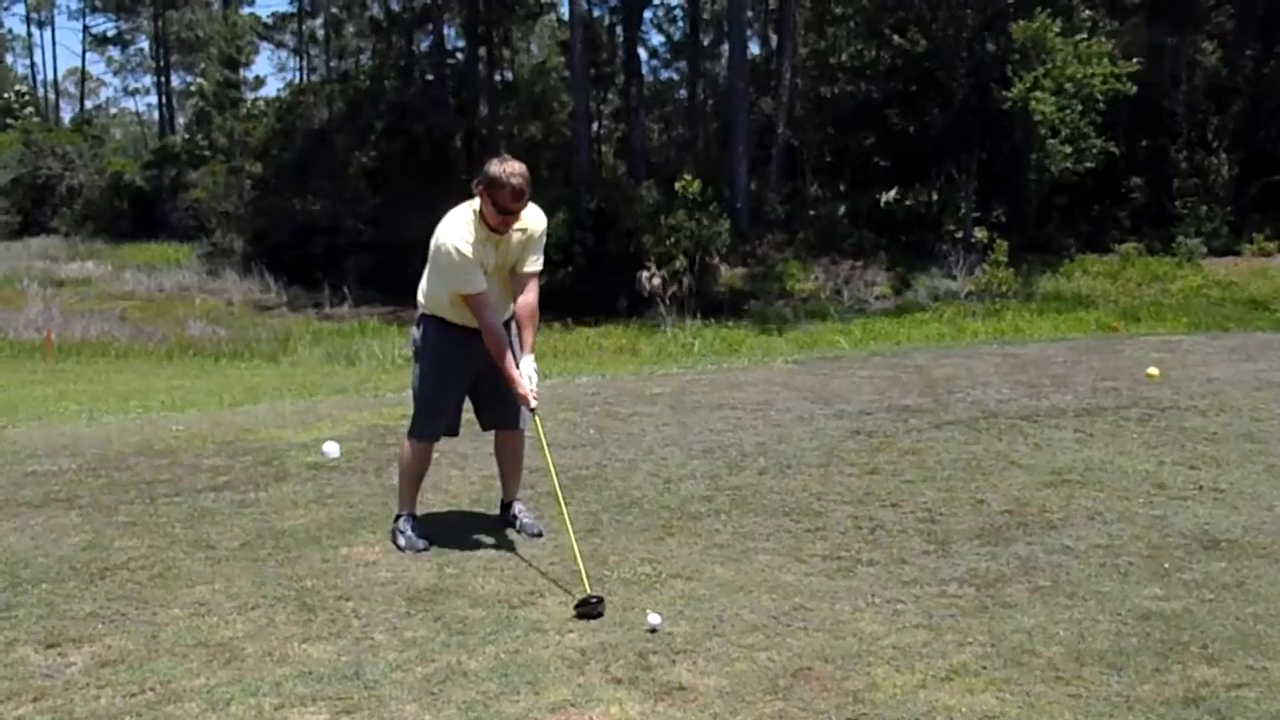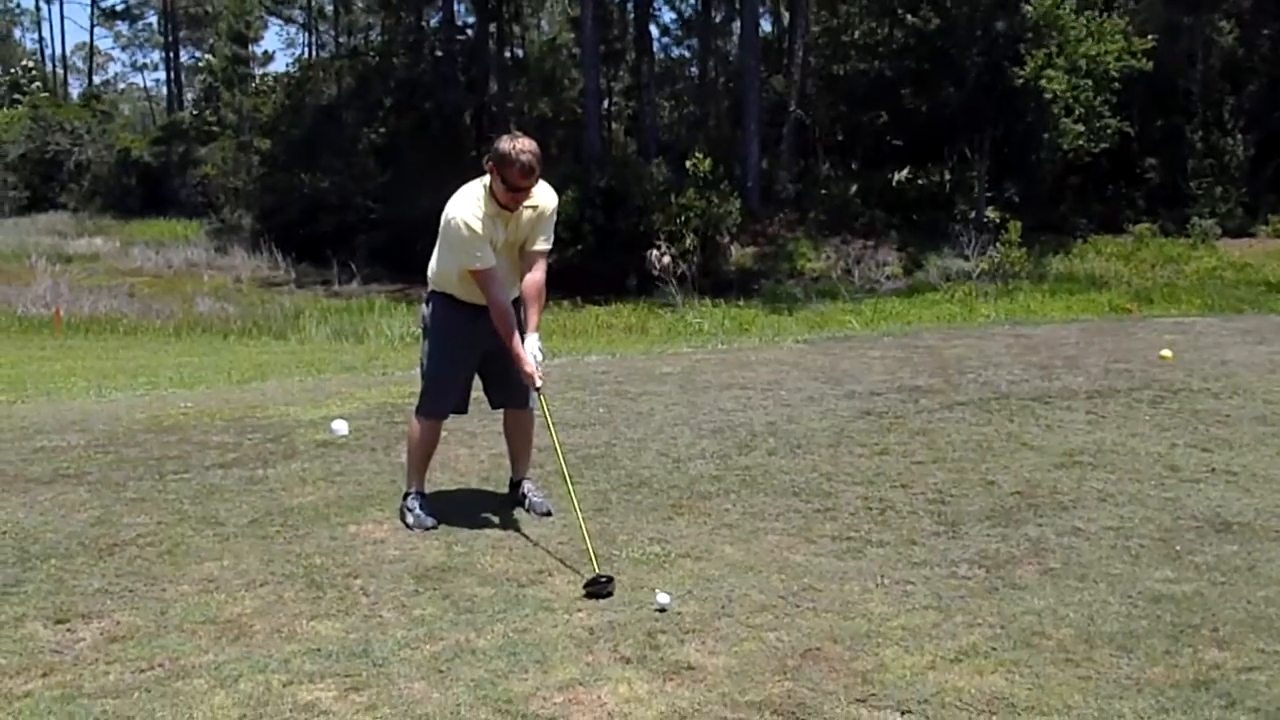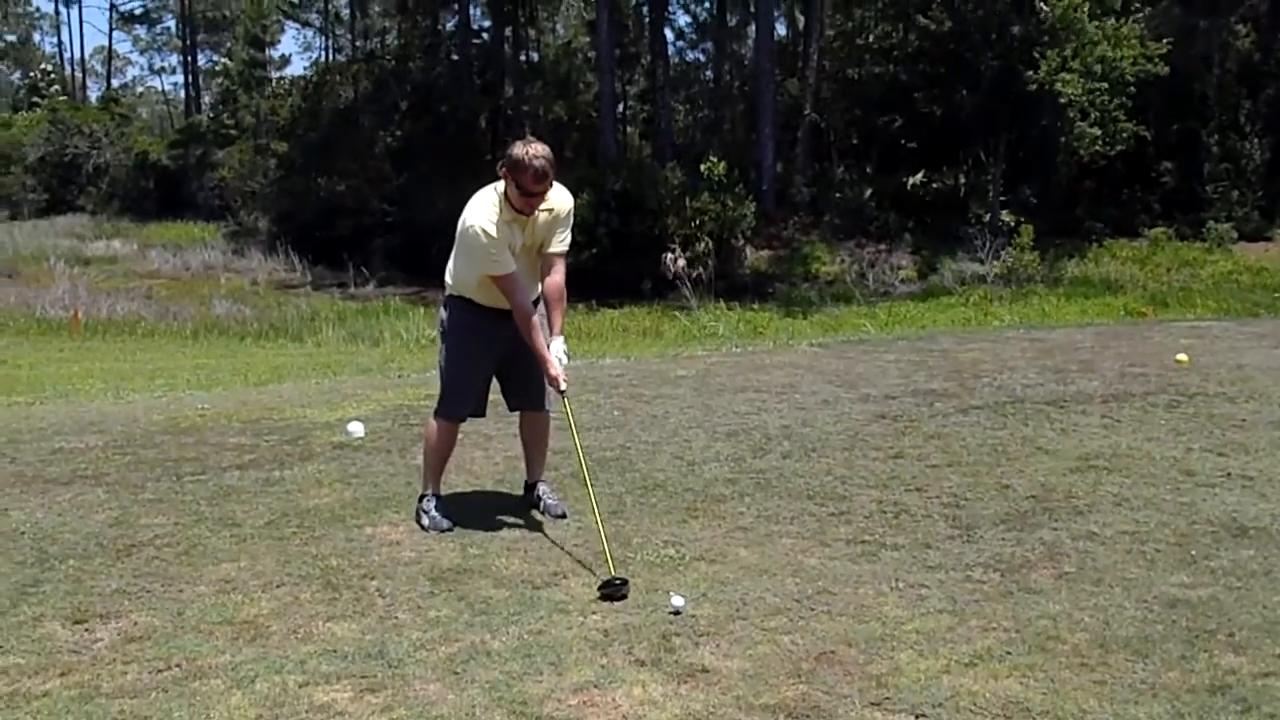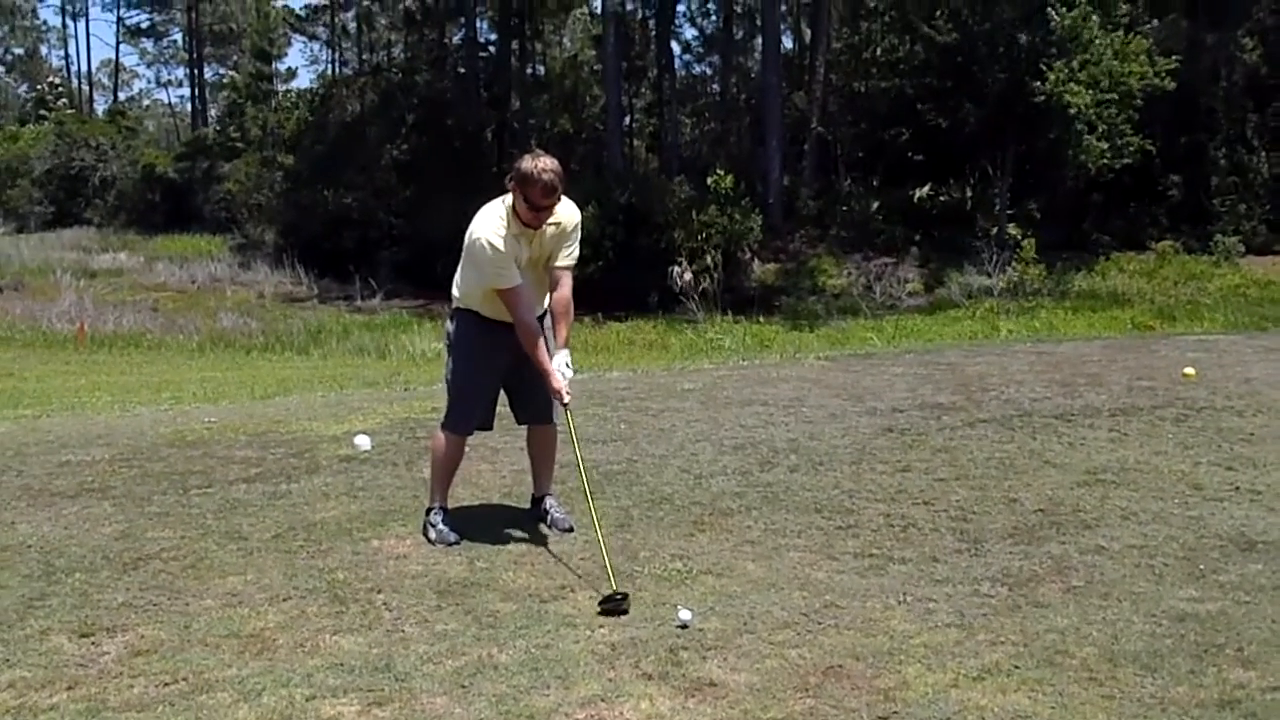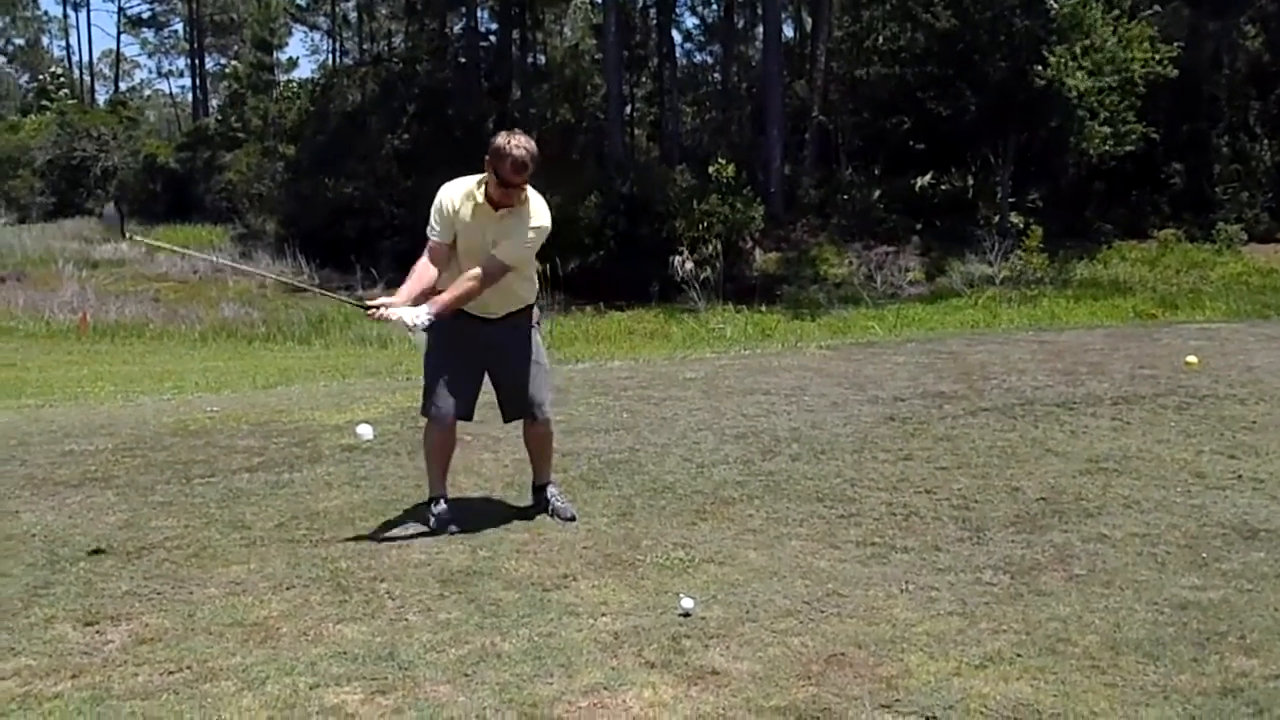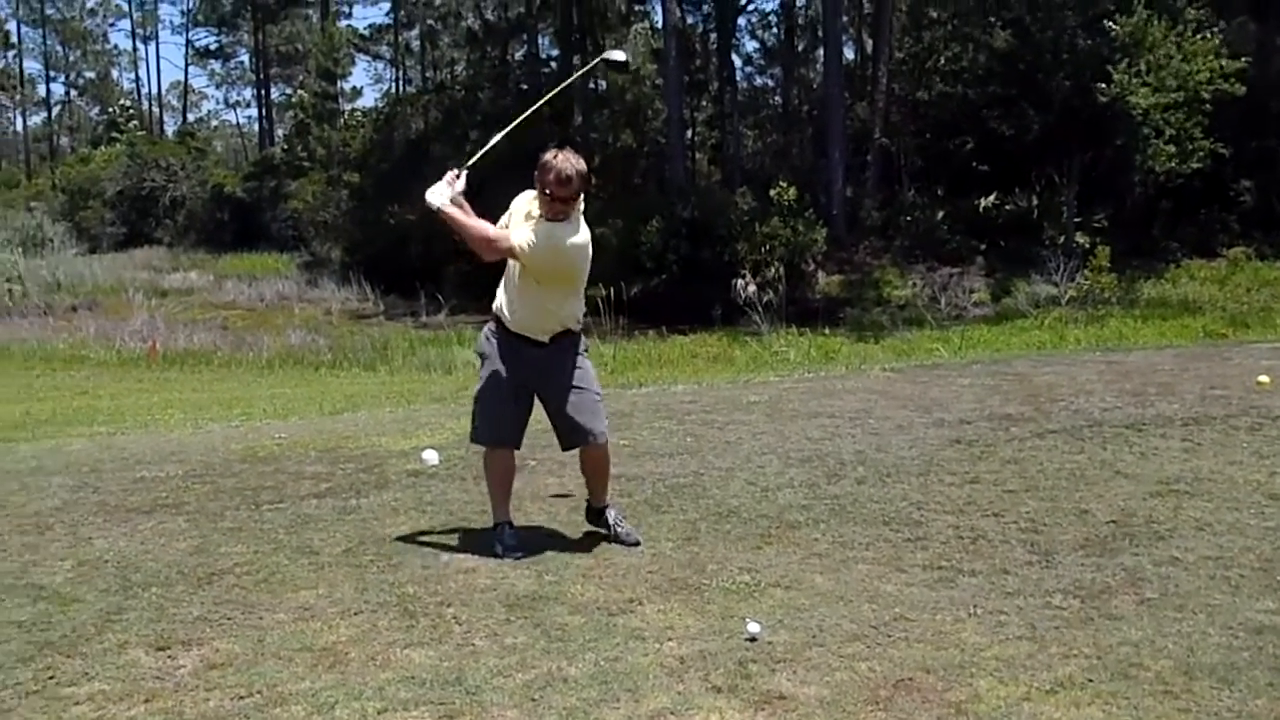
dt=0.4s
person 1, frame 1
left shoulder: (533, 222)
right shoulder: (455, 238)
left elbow: (526, 291)
right elbow: (485, 316)
left wrist: (527, 357)
right wrist: (513, 378)
left hip: (498, 327)
right hip: (445, 329)
left knee: (511, 419)
right knee: (426, 427)
left ankle: (511, 504)
right ankle: (405, 516)
person 1, frame 2
left shoulder: (544, 200)
right shoulder: (464, 213)
left elbow: (534, 270)
right elbow: (492, 292)
left wrist: (531, 336)
right wrist: (518, 356)
left hip: (507, 305)
right hip: (454, 306)
left knee: (521, 398)
right knee: (434, 405)
left ankle: (520, 482)
right ankle: (414, 494)
person 1, frame 3
left shoulder: (560, 202)
right shoulder: (481, 220)
left elbow: (553, 272)
right elbow: (516, 295)
left wrist: (556, 338)
right wrist: (544, 359)
left hip: (523, 308)
right hip: (472, 311)
left knee: (536, 400)
right knee: (452, 407)
left ankle: (535, 484)
right ankle: (429, 496)
person 1, frame 4
left shoulder: (568, 216)
right shoulder: (488, 233)
left elbow: (560, 286)
right elbow: (519, 311)
left wrist: (561, 352)
right wrist: (547, 372)
left hip: (532, 322)
right hip: (478, 323)
left knee: (544, 413)
right knee: (459, 420)
left ankle: (542, 498)
right ankle: (436, 509)
person 1, frame 5
left shoulder: (536, 218)
right shoulder: (453, 196)
left elbow: (481, 277)
right elbow: (433, 260)
left wrist: (425, 313)
right wrist: (400, 300)
left hip: (514, 317)
right hip: (453, 314)
left knee: (536, 409)
right knee: (441, 411)
left ankle: (544, 487)
right ankle: (437, 499)
person 1, frame 6
left shoulder: (572, 240)
right shoulder: (524, 202)
left elbow: (494, 245)
right elbow: (491, 248)
left wrist: (443, 207)
right wrist: (456, 201)
left hip: (559, 346)
right hip: (505, 338)
left knee: (593, 435)
right knee: (497, 437)
left ankle: (601, 508)
right ankle: (503, 524)
